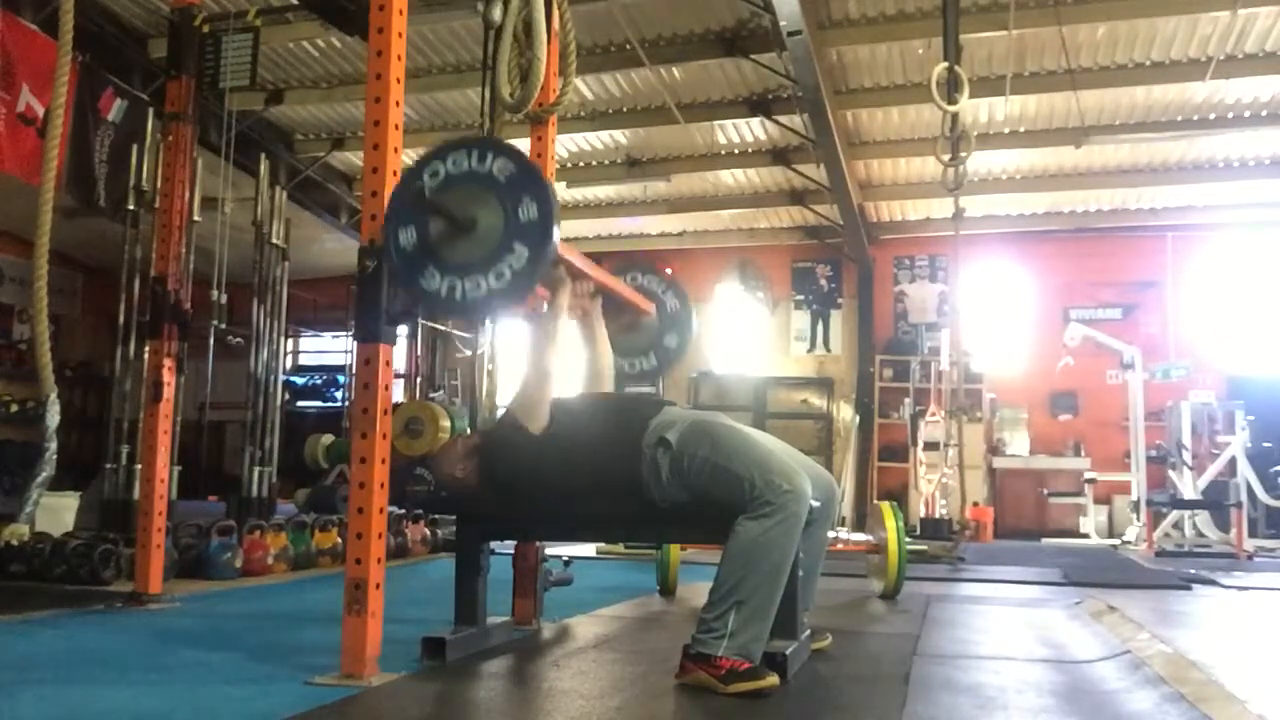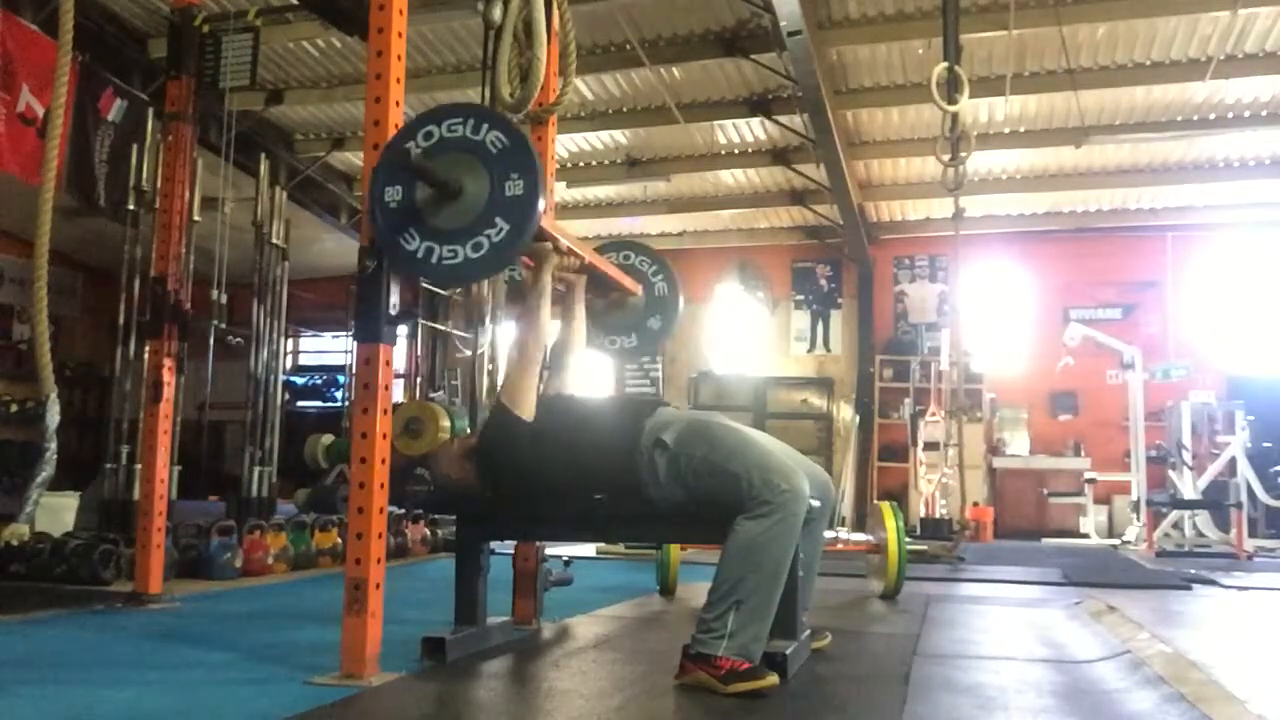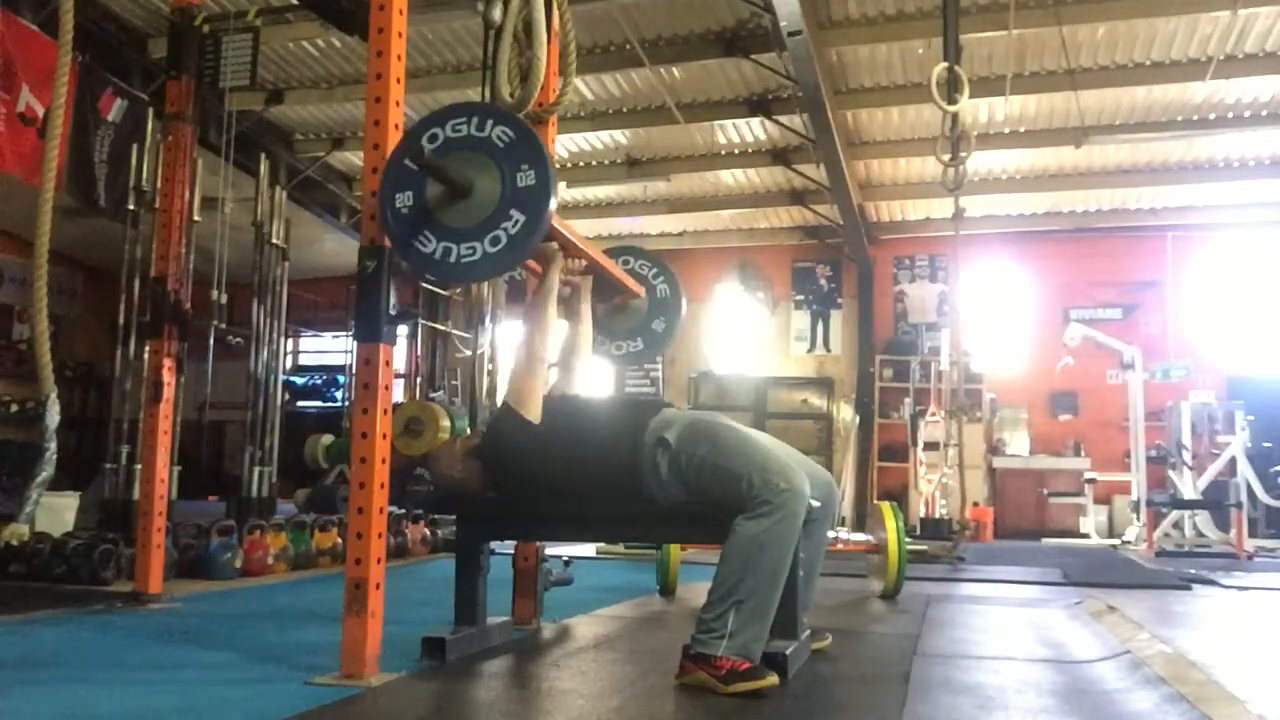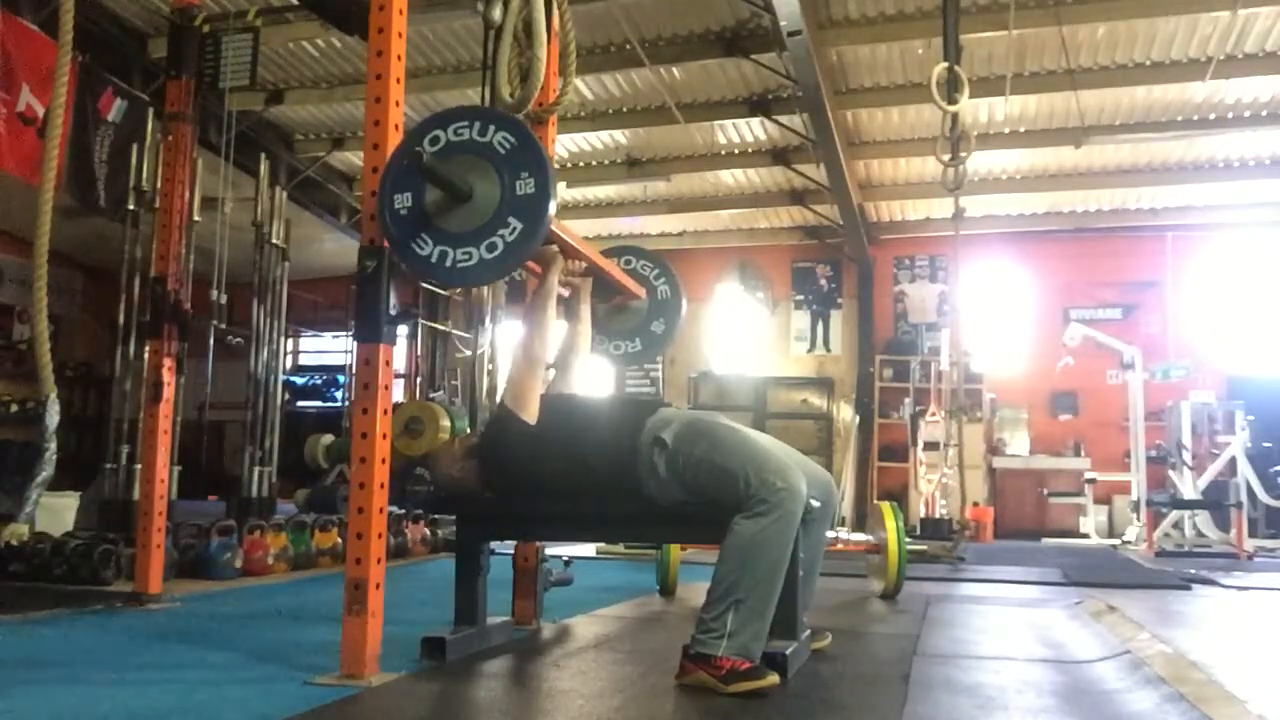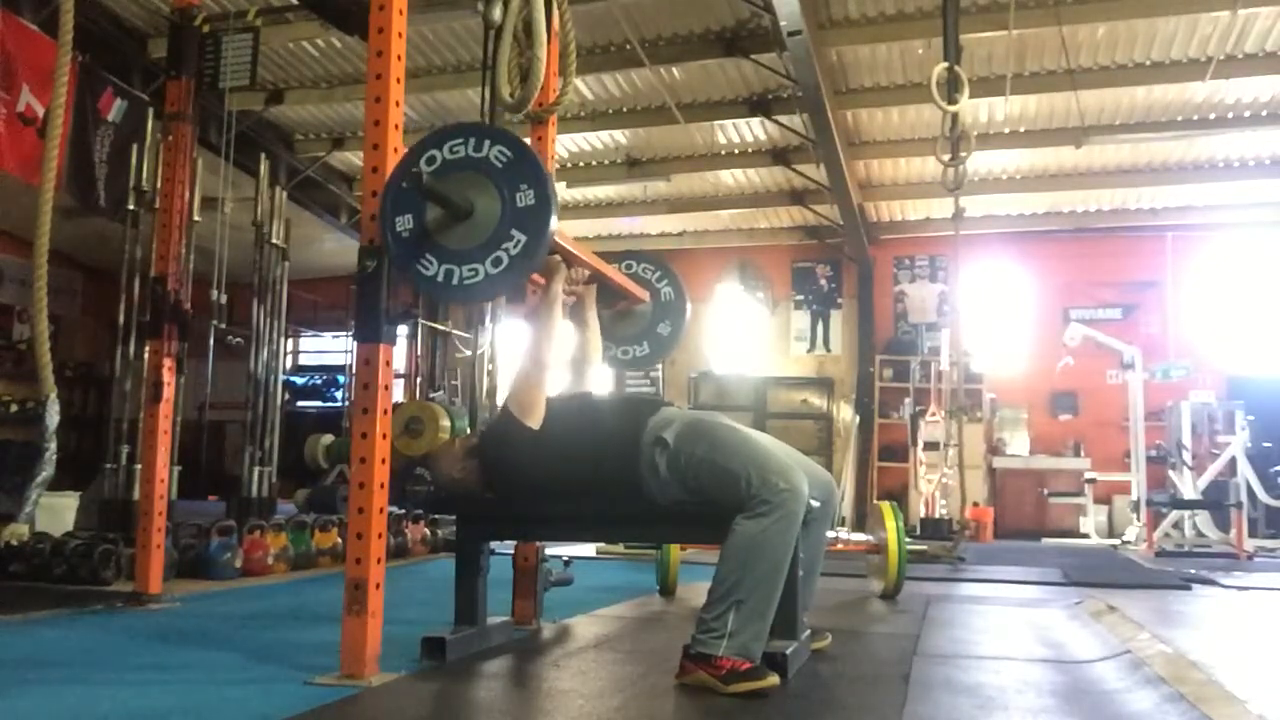
dt=0.4s
person 1, frame 1
left shoulder: (529, 440)
right shoulder: (503, 455)
left elbow: (600, 388)
right elbow: (542, 374)
left wrist: (593, 316)
right wrist: (559, 296)
left knee: (818, 490)
right knee: (785, 490)
right ankle: (717, 654)
person 1, frame 2
left shoulder: (530, 434)
right shoulder: (501, 450)
left elbow: (561, 363)
right elbow: (527, 353)
left wrist: (576, 291)
right wrist: (543, 271)
left knee: (814, 489)
right knee: (781, 490)
left ankle: (776, 622)
right ankle: (715, 653)
person 1, frame 3
left shoulder: (537, 432)
right shoulder: (506, 452)
left elbow: (571, 364)
right elbow: (535, 355)
left wrist: (581, 294)
right wrist: (551, 271)
left knee: (817, 490)
right knee: (782, 490)
left ankle: (779, 622)
right ankle: (715, 652)
person 1, frame 4
left shoulder: (534, 432)
right shoulder: (503, 450)
left elbow: (566, 365)
right elbow: (531, 357)
left wrist: (580, 295)
right wrist: (549, 273)
left knee: (816, 490)
right knee: (779, 489)
left ankle: (777, 621)
right ankle: (716, 653)
person 1, frame 5
left shoulder: (540, 432)
right shoulder: (502, 452)
left elbow: (583, 374)
right elbow: (537, 362)
left wrist: (585, 302)
right wrist: (554, 282)
left knee: (816, 490)
right knee: (781, 490)
left ankle: (778, 622)
right ankle: (715, 652)
